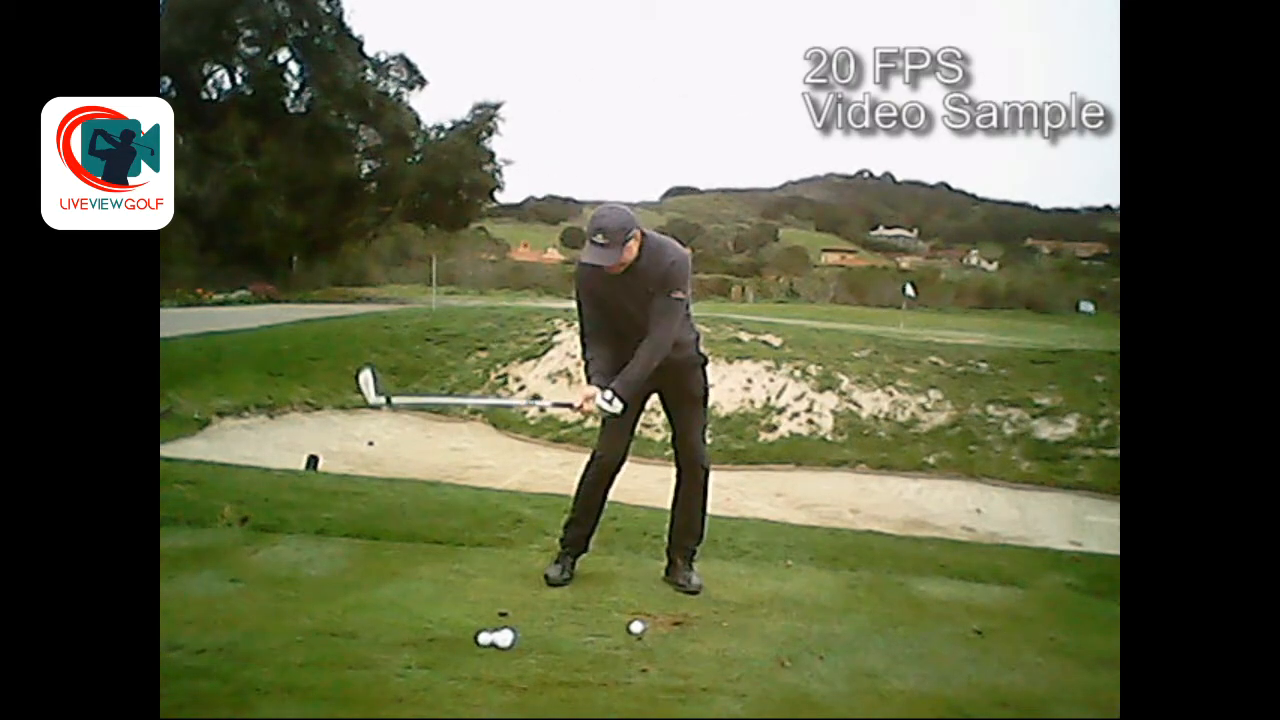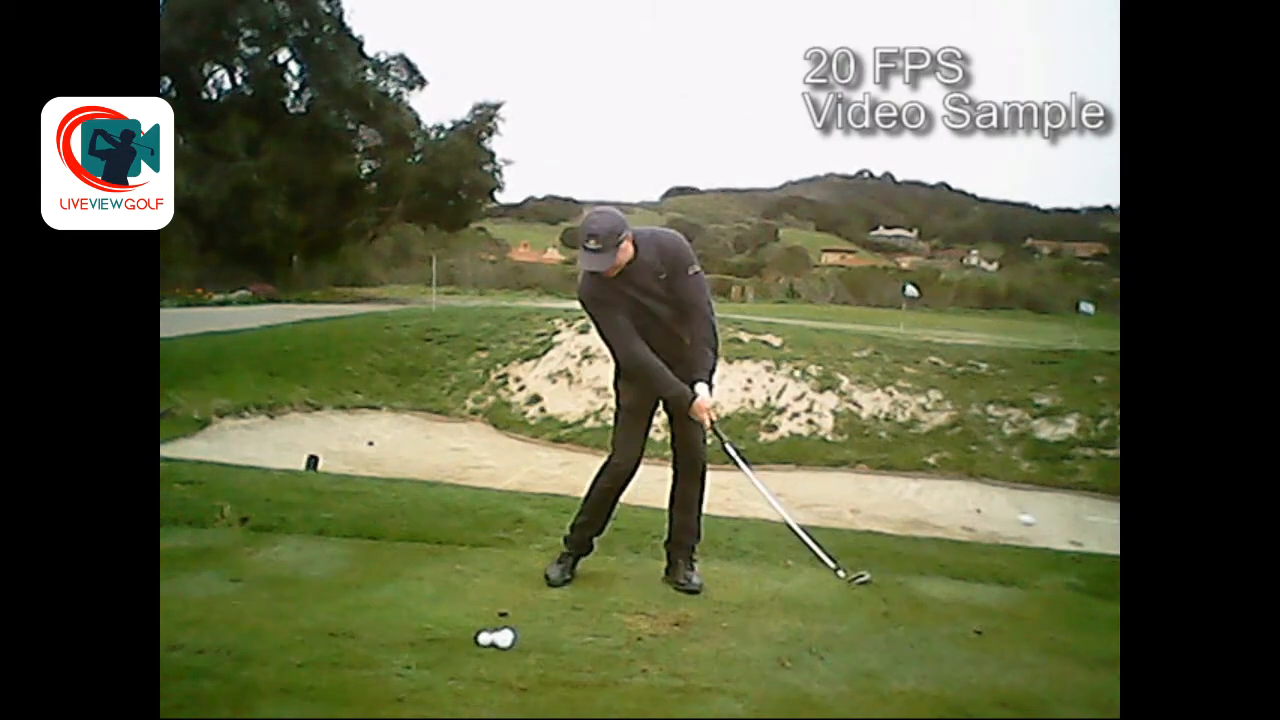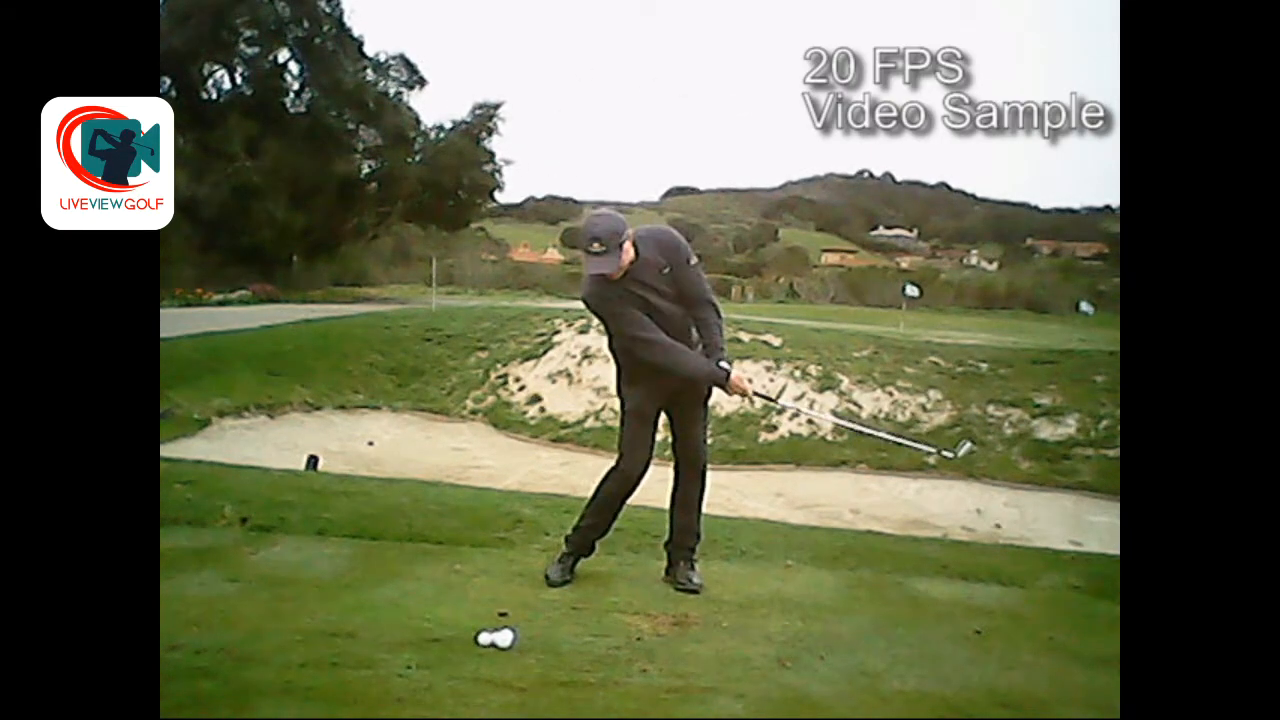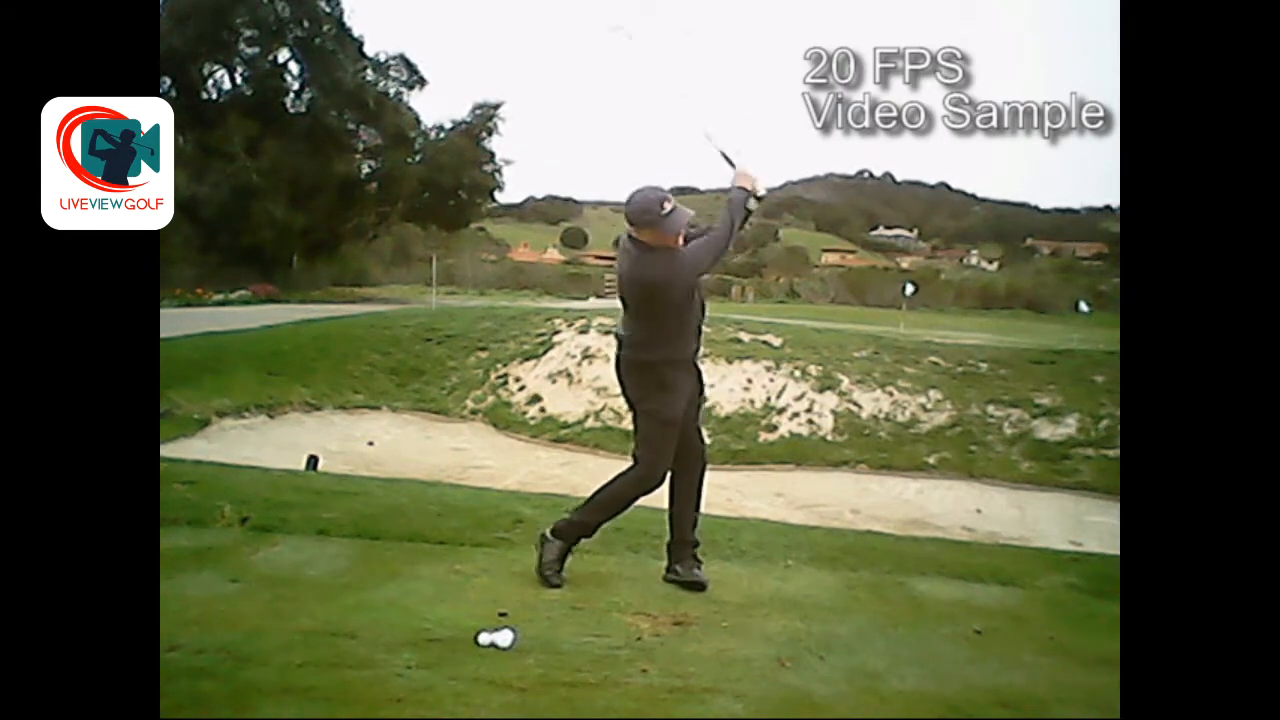
dt=0.4s
person 1, frame 1
left shoulder: (671, 260)
right shoulder: (590, 272)
left elbow: (661, 336)
right elbow: (595, 336)
left wrist: (616, 390)
right wrist: (596, 382)
left hip: (679, 365)
right hip: (624, 367)
left knee: (693, 461)
right knee: (607, 457)
left ankle: (681, 559)
right ankle: (570, 549)
person 1, frame 2
left shoulder: (670, 247)
right shoulder: (592, 286)
left elbow: (700, 315)
right elbow: (631, 350)
left wrist: (702, 380)
right wrist: (683, 398)
left hip: (688, 363)
right hip: (639, 372)
left knee: (692, 460)
right knee: (622, 462)
left ankle: (680, 558)
right ankle: (574, 549)
person 1, frame 3
left shoulder: (663, 241)
right shoulder: (599, 291)
left elbow: (700, 303)
right elbow: (654, 345)
left wrist: (718, 360)
right wrist: (720, 375)
left hip: (690, 367)
right hip: (642, 377)
left knee: (693, 461)
right knee: (631, 466)
left ankle: (680, 558)
right ankle: (574, 549)
person 1, frame 4
left shoulder: (648, 235)
right shoulder: (656, 271)
left elbow: (708, 239)
right elbow: (716, 240)
left wrist: (741, 199)
right wrist: (741, 195)
left hip: (677, 365)
right hip: (654, 375)
left knee: (692, 458)
right knee: (651, 468)
left ankle: (682, 557)
right ankle: (563, 536)
